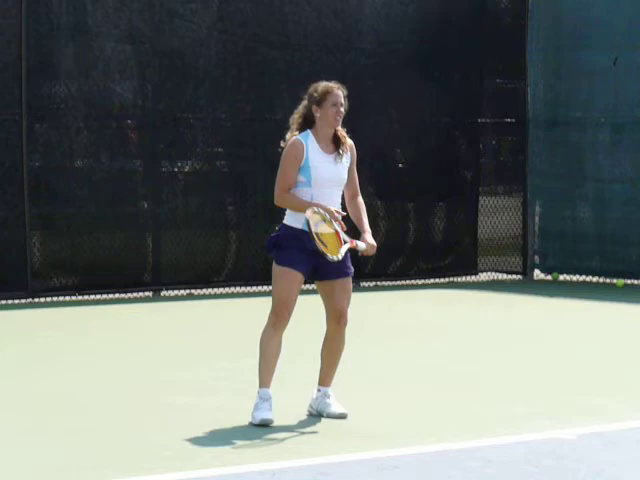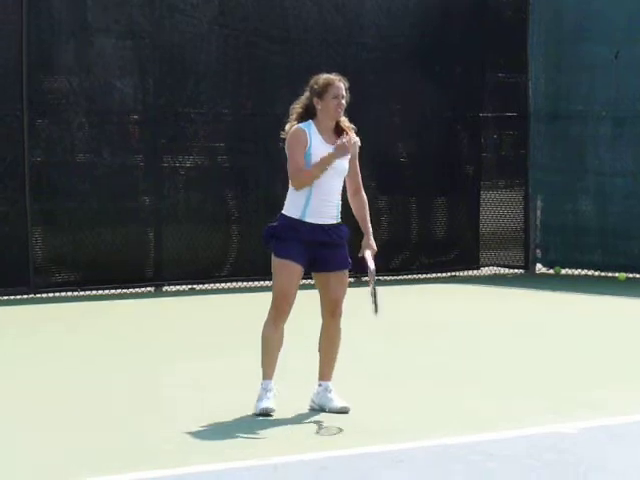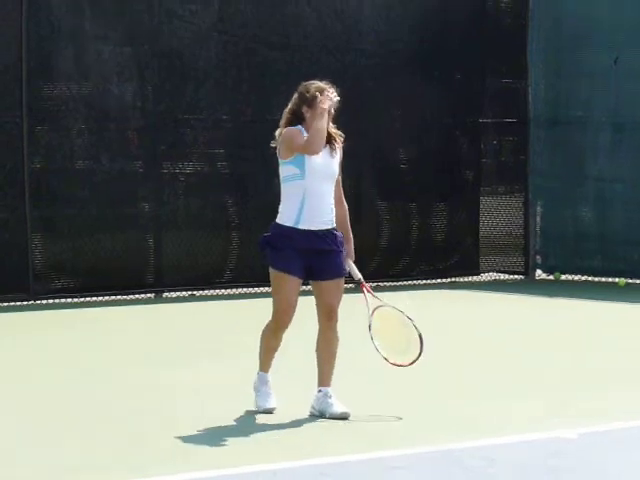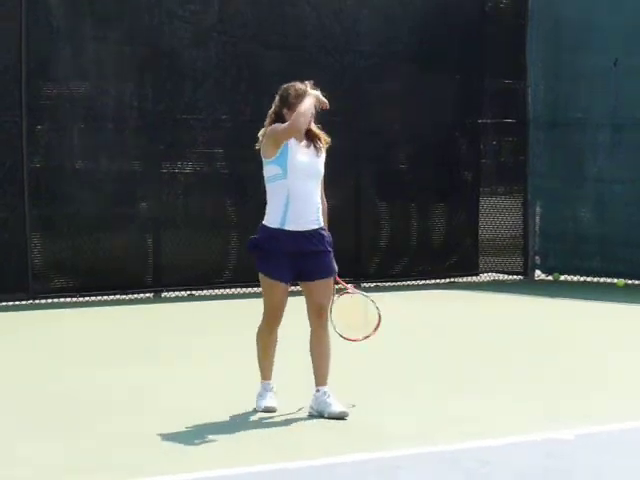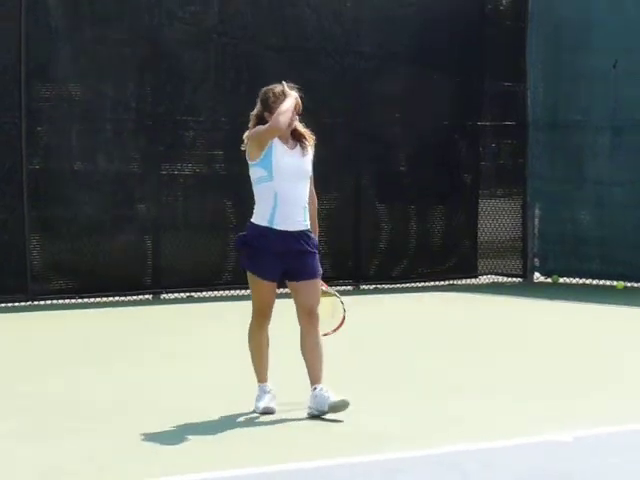
dt=0.2s
person 1, frame 1
left shoulder: (347, 148)
right shoulder: (297, 144)
left elbow: (354, 197)
right elbow: (281, 196)
left wrist: (365, 232)
right wrist: (317, 207)
right hip: (295, 240)
left knee: (339, 319)
right knee: (279, 316)
left ankle: (322, 395)
right ankle: (264, 397)
person 1, frame 2
left shoulder: (349, 138)
right shoulder: (299, 133)
left elbow: (356, 191)
right elbow: (298, 182)
left wrist: (368, 234)
right wrist: (330, 155)
left hip: (331, 233)
right hip: (294, 230)
left knee: (333, 312)
right knee: (280, 307)
left ankle: (324, 390)
right ankle: (266, 388)
person 1, frame 3
left shoulder: (335, 144)
right shoulder: (289, 136)
right elbow: (311, 145)
left wrist: (348, 239)
right wrist: (325, 102)
left hip: (327, 238)
right hip: (290, 237)
left knee: (329, 318)
right knee: (282, 318)
left ankle: (324, 395)
right ankle: (263, 379)
person 1, frame 4
left shoulder: (319, 143)
right shoulder: (273, 136)
right elbow: (296, 126)
left wrist: (325, 235)
right wrist: (311, 96)
left hip: (314, 239)
right hip: (278, 238)
left knee: (320, 316)
right knee: (272, 318)
left ankle: (322, 395)
right ankle: (266, 387)
person 1, frame 5
left shoulder: (306, 143)
right shoulder: (257, 139)
right elbow: (279, 126)
left wrist: (315, 236)
right wrist: (290, 96)
left hip: (301, 239)
right hip: (265, 238)
left knee: (310, 316)
right knee: (262, 316)
left ankle: (318, 394)
right ankle: (264, 390)
